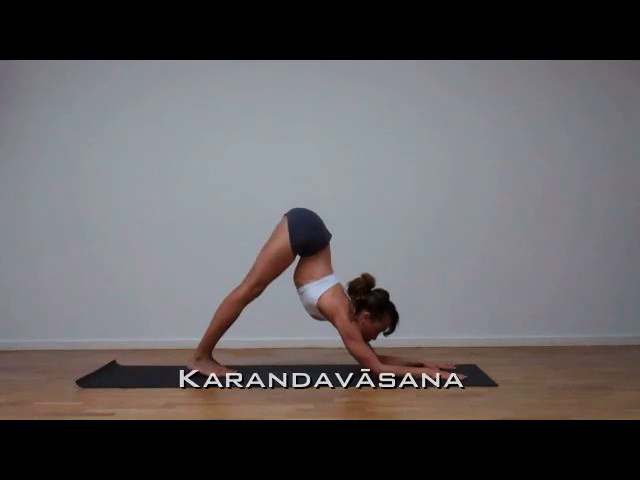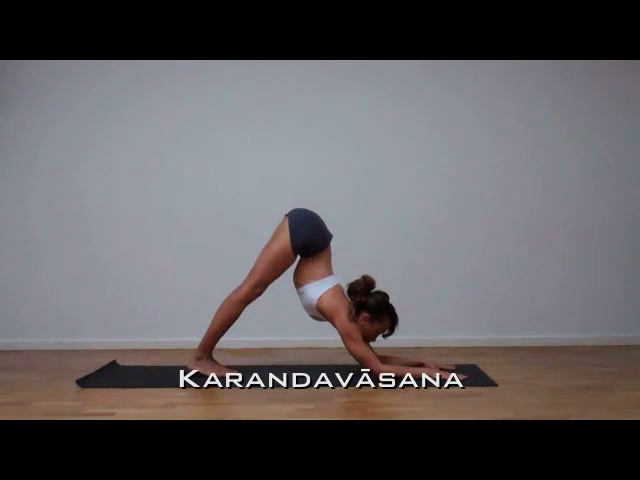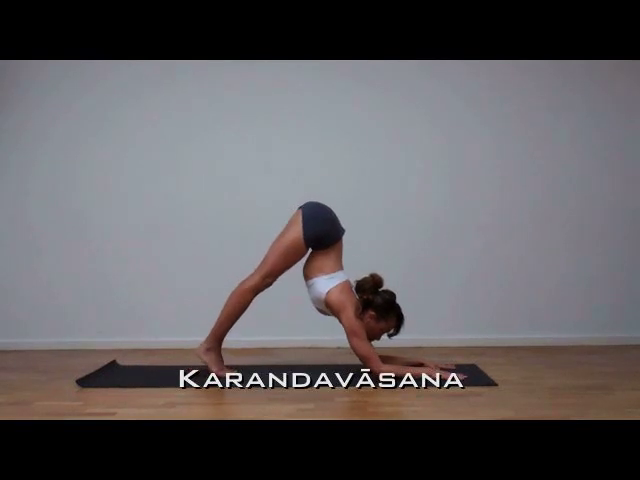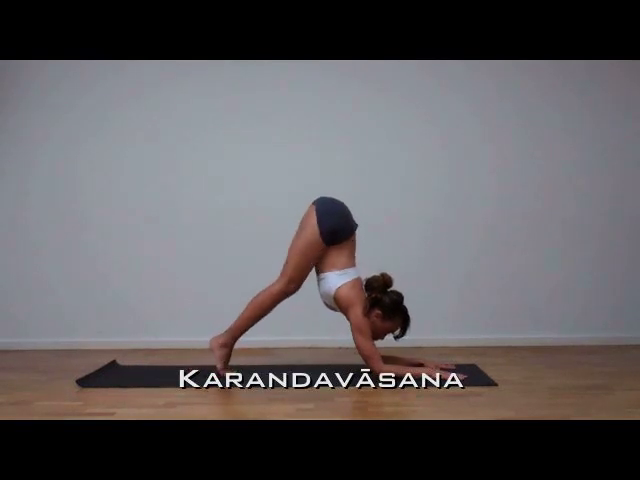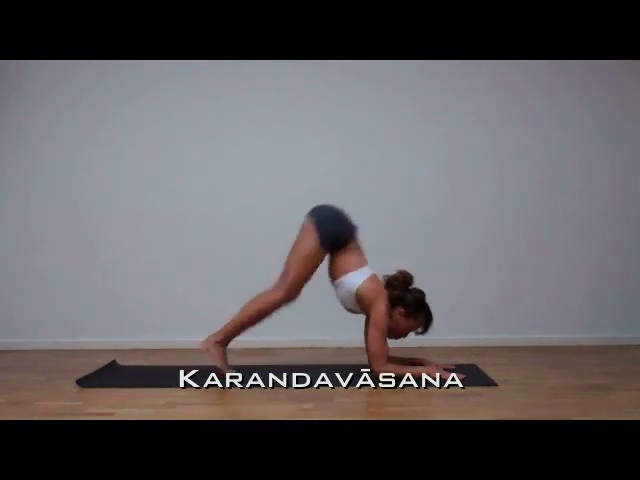
dt=0.5s
person 1, frame 1
left shoulder: (351, 312)
right shoulder: (344, 317)
left elbow: (373, 358)
right elbow: (377, 369)
left wrist: (421, 362)
right wrist: (427, 373)
left hip: (305, 227)
right hip: (301, 228)
left knee: (251, 291)
right knee: (248, 289)
right ankle: (200, 356)
person 1, frame 2
left shoulder: (352, 313)
right shoulder: (345, 318)
left elbow: (372, 358)
right elbow: (377, 369)
left wrist: (420, 362)
right wrist: (427, 372)
left hip: (306, 229)
right hip: (301, 229)
left knee: (252, 291)
right knee: (249, 290)
right ankle: (200, 356)
person 1, frame 3
left shoulder: (354, 309)
right shoulder: (350, 314)
left elbow: (374, 358)
right elbow: (377, 368)
left wrist: (420, 362)
right wrist: (426, 372)
left hip: (318, 222)
right hip: (315, 221)
left knee: (262, 281)
right knee: (259, 279)
right ankle: (210, 345)
person 1, frame 4
left shoulder: (362, 303)
right shoulder: (358, 309)
left elbow: (375, 356)
right elbow: (378, 367)
left wrist: (419, 362)
right wrist: (424, 371)
left knee: (287, 286)
right knee: (285, 285)
right ankle: (224, 339)
person 1, frame 5
left shoulder: (373, 299)
right shoulder: (379, 304)
left elbow: (377, 355)
right elbow: (380, 368)
left wrist: (420, 362)
right wrist: (424, 370)
left hip: (328, 225)
right hip: (329, 224)
left knee: (284, 292)
right knee: (284, 292)
right ankle: (218, 339)
